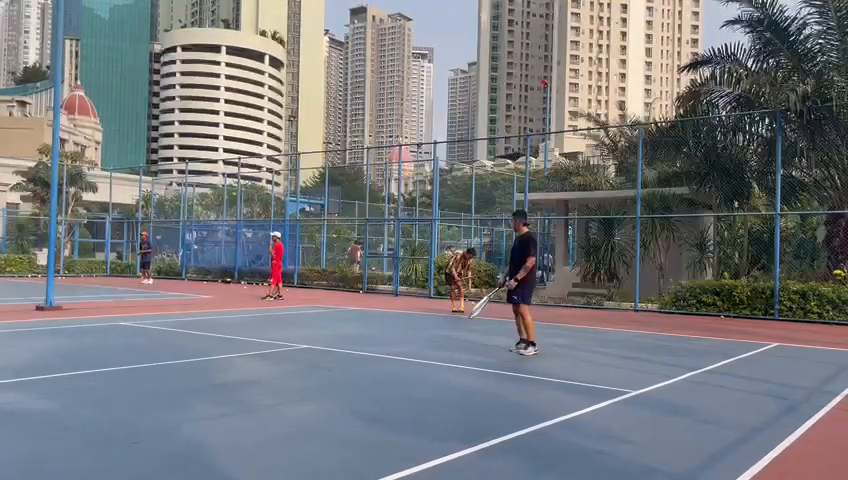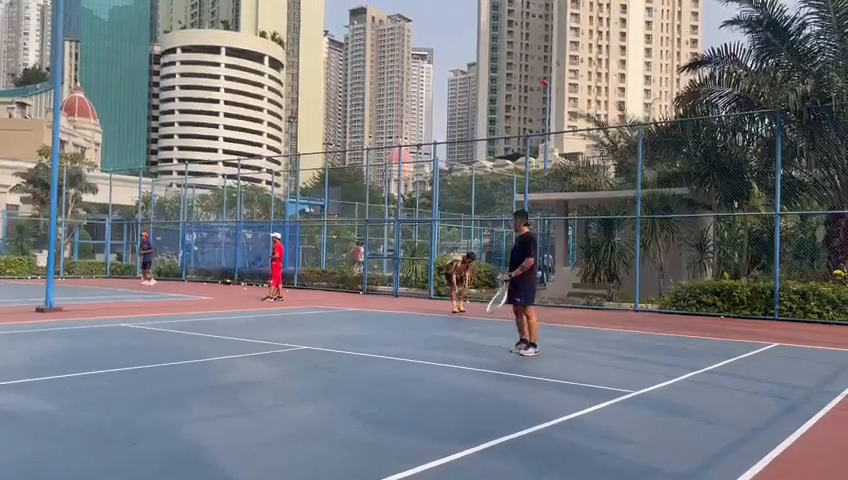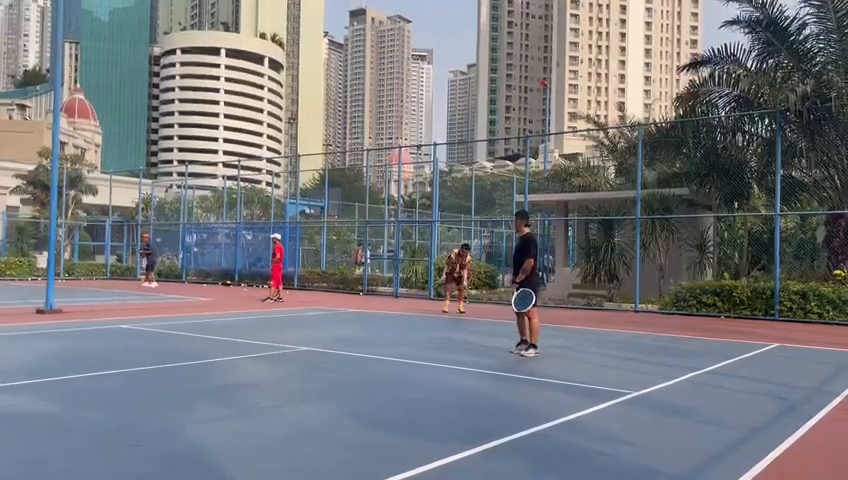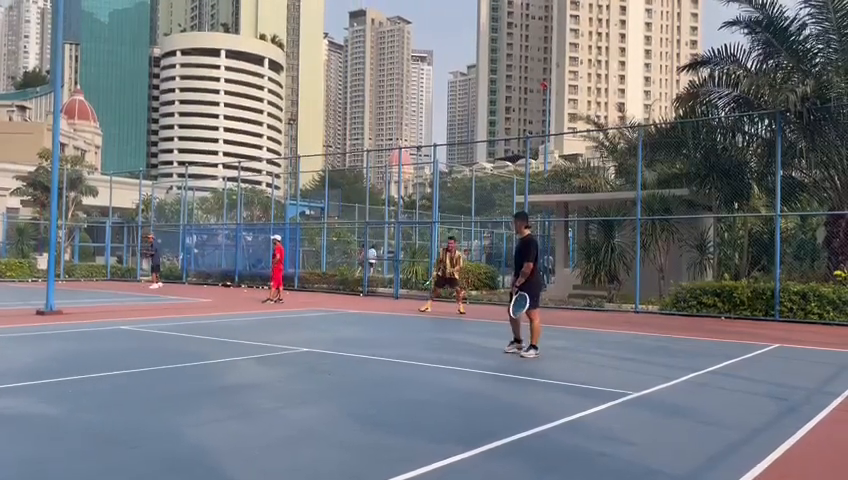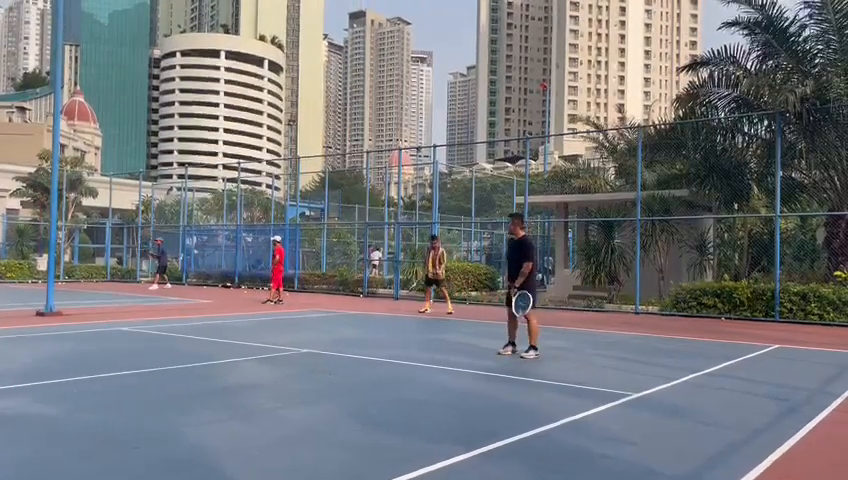
dt=0.3s
person 1, frame 1
left shoulder: (529, 238)
right shoulder: (518, 238)
left elbow: (531, 262)
left wrist: (516, 279)
right wrist: (508, 277)
left hip: (524, 282)
right hip: (515, 281)
left knee: (523, 312)
right knee: (517, 312)
left ankle: (532, 345)
right ankle: (523, 341)
person 1, frame 2
left shoulder: (529, 238)
right shoulder: (518, 238)
left elbow: (529, 262)
left wrist: (511, 274)
right wrist: (510, 275)
left hip: (526, 282)
right hip: (516, 282)
left knee: (529, 313)
right knee: (517, 312)
left ankle: (533, 346)
right ankle: (523, 341)
person 1, frame 3
left shoulder: (529, 240)
right shoulder: (521, 239)
left elbow: (529, 263)
left wrist: (517, 281)
right wrist: (514, 279)
left hip: (529, 283)
right hip: (520, 283)
left knee: (531, 314)
right knee: (519, 312)
left ankle: (533, 346)
right ankle: (524, 342)
person 1, frame 4
left shoulder: (530, 241)
right shoulder: (521, 240)
left elbow: (528, 267)
left wrist: (517, 284)
right wrist: (515, 282)
left hip: (530, 285)
right hip: (520, 284)
left knee: (533, 315)
left ankle: (534, 347)
right ankle: (517, 342)
person 1, frame 5
left shoulder: (526, 243)
right shoulder: (512, 242)
left elbow: (527, 267)
left wrist: (516, 285)
right wrist: (509, 281)
left hip: (526, 286)
right hip: (513, 286)
left knee: (529, 316)
right knee: (511, 314)
left ankle: (533, 348)
right ankle: (511, 344)
